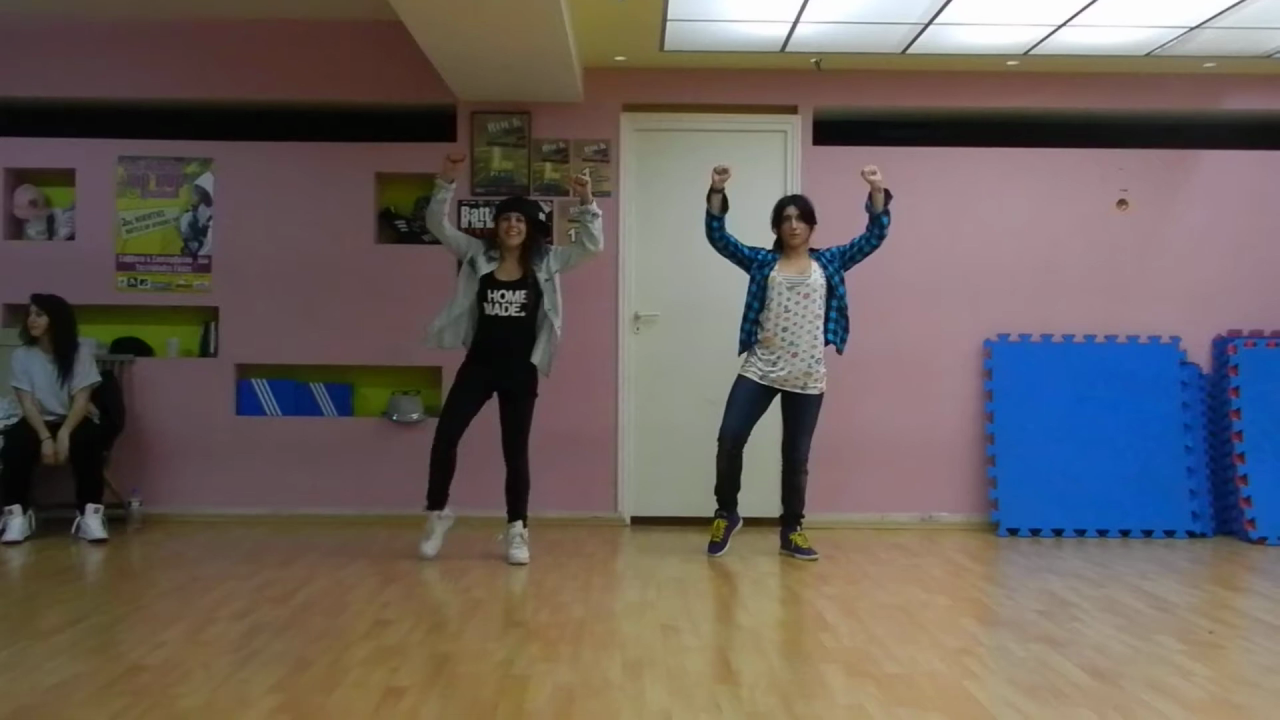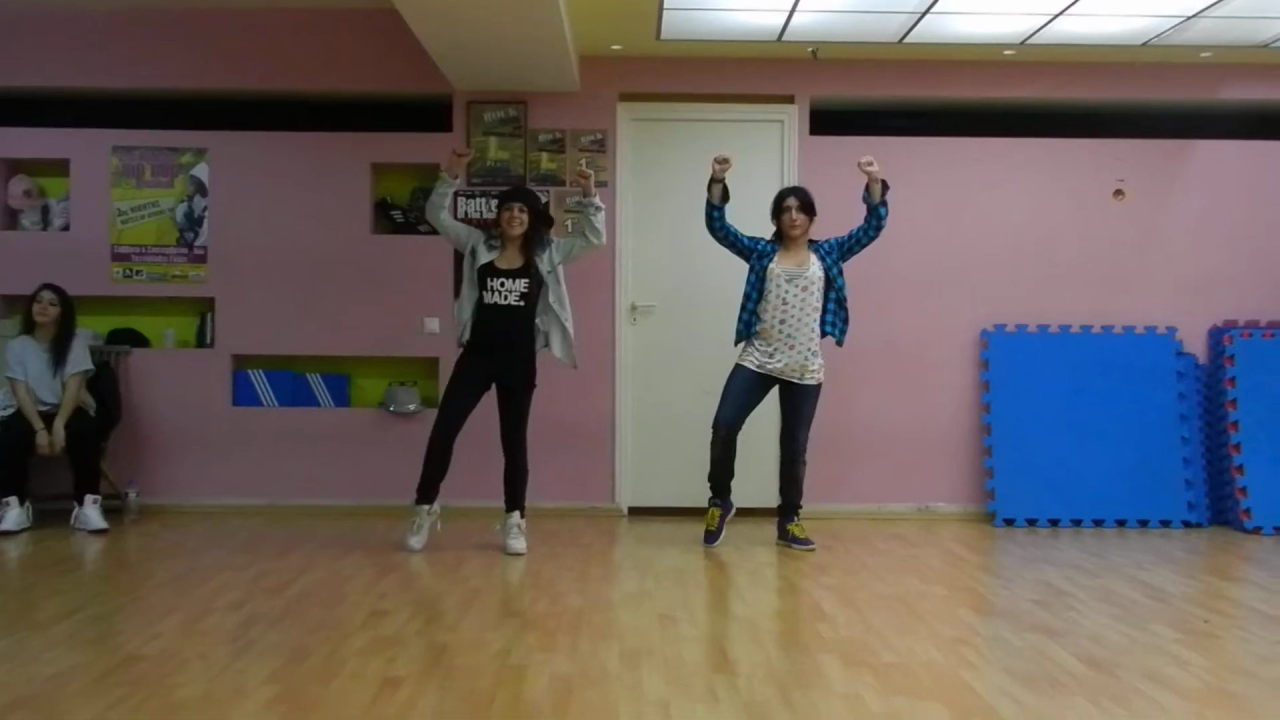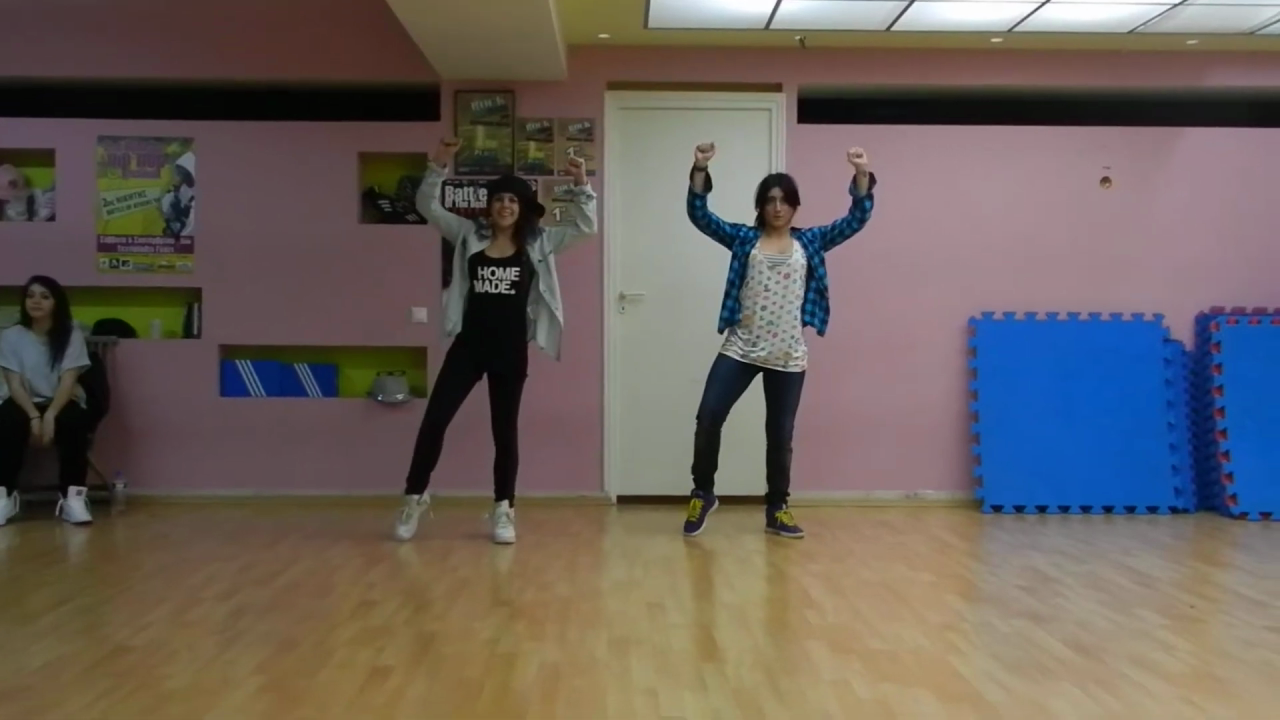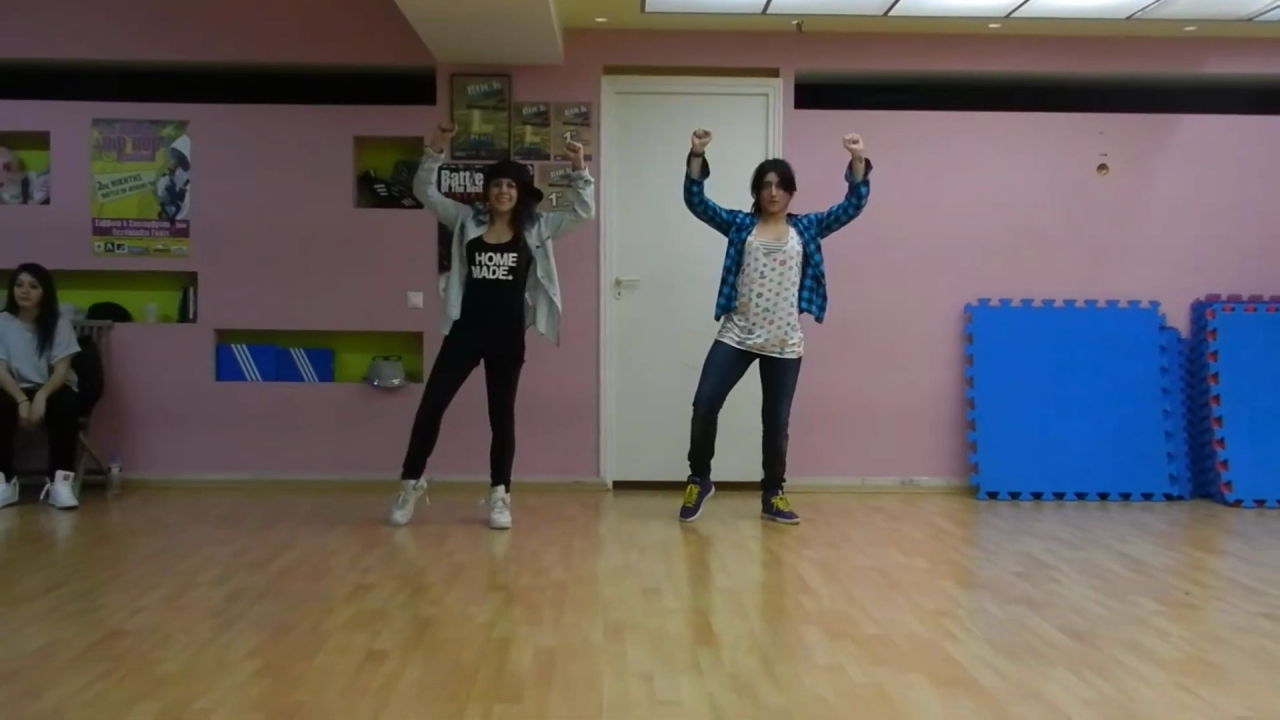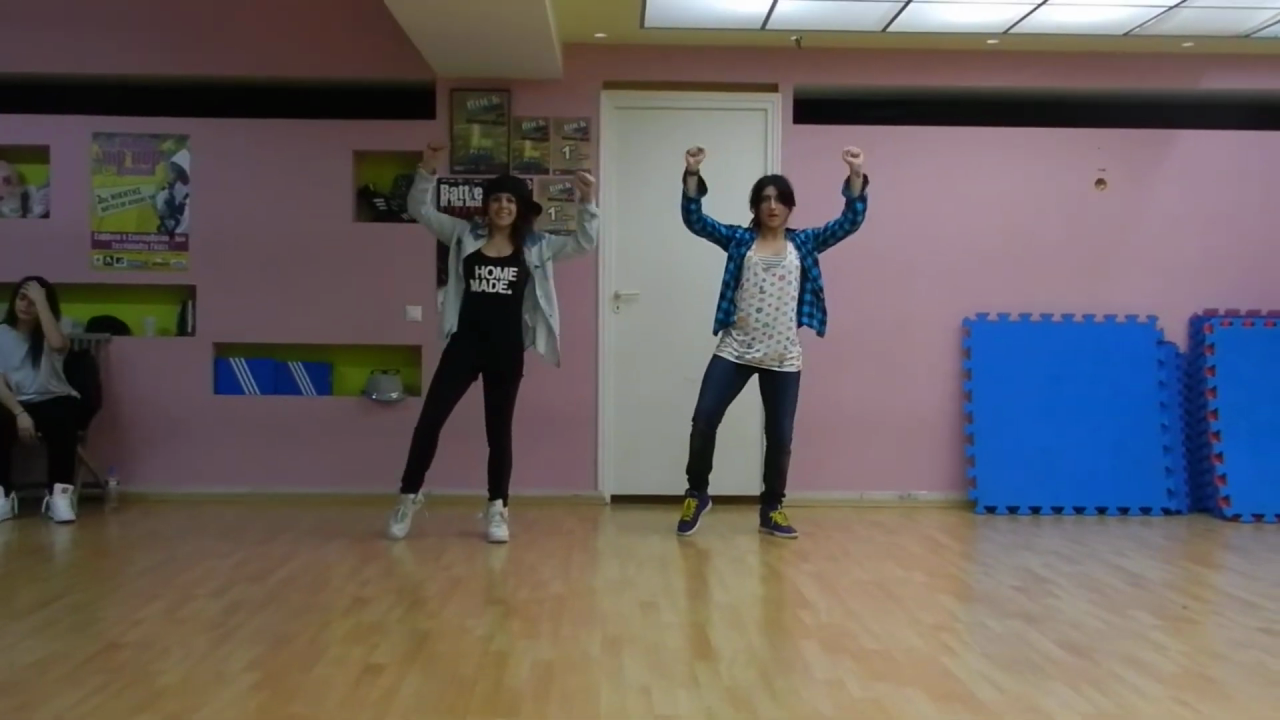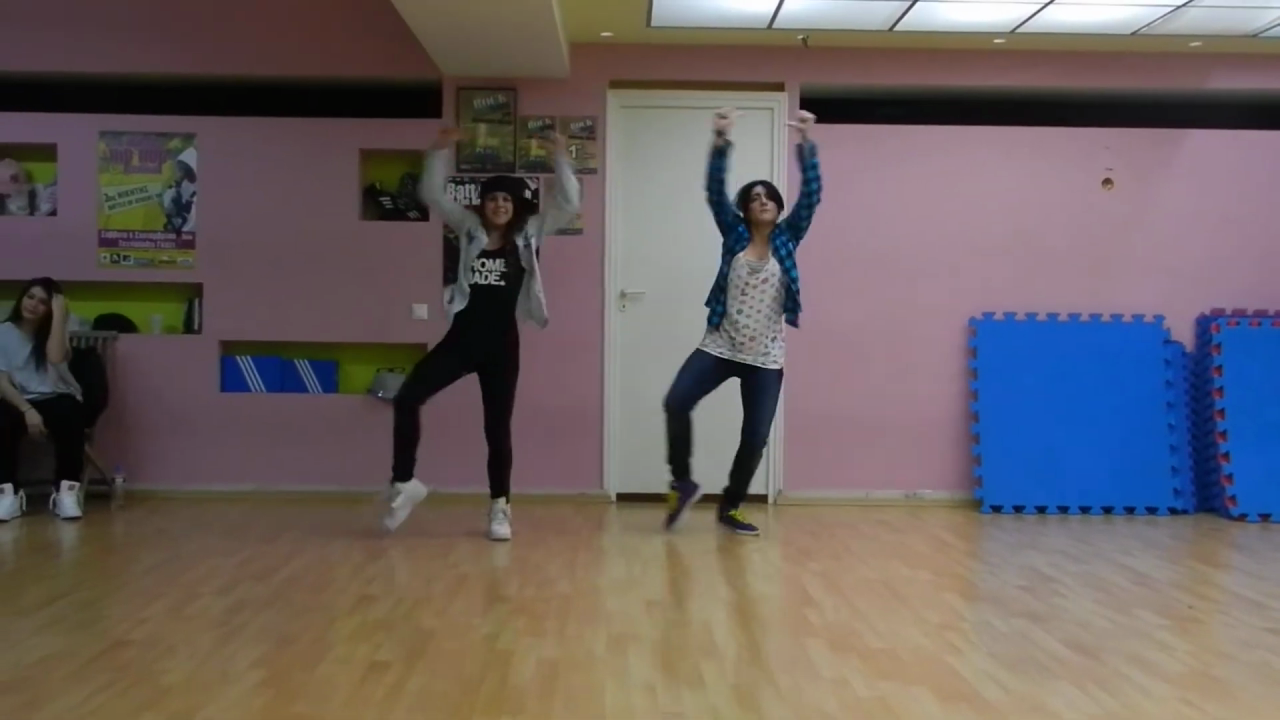
dt=0.5s
person 1, frame 1
left shoulder: (546, 262)
right shoulder: (478, 255)
left elbow: (593, 245)
right elbow: (437, 224)
left wrist: (586, 203)
right wrist: (446, 183)
left hip: (520, 370)
right hip: (479, 364)
left knee: (515, 451)
right knee: (445, 436)
left ankle: (517, 532)
right ankle: (437, 516)
person 1, frame 2
left shoulder: (547, 253)
right shoulder: (478, 245)
left elbow: (593, 237)
right elbow: (437, 216)
left wrist: (590, 196)
right wrist: (450, 177)
left hip: (519, 360)
right hip: (477, 355)
left knee: (514, 441)
right knee: (443, 431)
left ankle: (515, 522)
right ankle: (425, 509)
person 1, frame 3
left shoulder: (538, 242)
right shoulder: (469, 235)
left elbow: (585, 226)
right elbow: (428, 206)
left wrist: (581, 185)
right wrist: (439, 166)
left hip: (510, 349)
right hip: (469, 345)
left knee: (505, 430)
right knee: (434, 420)
left ankle: (503, 511)
right ankle: (415, 498)
person 1, frame 4
left shoulder: (537, 229)
right shoulder: (467, 221)
left elbow: (583, 211)
right elbow: (425, 192)
left wrist: (579, 170)
right wrist: (435, 152)
left hip: (508, 335)
right hip: (466, 330)
left knee: (502, 415)
right knee: (431, 405)
left ankle: (500, 496)
right ankle: (411, 484)
person 1, frame 5
left shoulder: (536, 246)
right shoulder: (465, 235)
left elbow: (585, 242)
right elbow: (421, 210)
left wrist: (587, 200)
right wrist: (427, 171)
left hip: (506, 351)
right hip: (465, 345)
left knee: (499, 431)
right knee: (430, 420)
left ankle: (497, 510)
right ankle: (408, 497)
person 1, frame 6
left shoulder: (527, 236)
right shoulder: (469, 227)
left elbow: (567, 205)
right elbow: (433, 193)
left wrist: (561, 159)
right wrist: (441, 151)
left hip: (501, 345)
right hip: (461, 338)
left knee: (498, 428)
right knee: (407, 399)
left ankle: (498, 508)
right ankle: (406, 484)
person 2, frame 1
left shoulder: (829, 262)
right shoulder: (762, 261)
left elbow: (874, 237)
right elbow: (718, 237)
left wrist: (877, 191)
right wrist: (717, 191)
left hip: (808, 377)
right hip: (760, 370)
left knee: (797, 455)
right knee: (730, 439)
left ankle: (792, 531)
right ankle: (726, 514)
person 2, frame 2
left shoulder: (827, 254)
right shoulder: (761, 252)
left elbow: (872, 228)
right elbow: (718, 227)
left wrist: (874, 182)
right wrist: (718, 181)
left hip: (805, 368)
right hip: (758, 360)
left knee: (795, 446)
right knee: (724, 425)
left ankle: (789, 522)
right ankle: (720, 501)
person 2, frame 3
left shoulder: (810, 242)
right shoulder: (744, 238)
left elbow: (856, 219)
right elbow: (699, 215)
left wrist: (862, 174)
right wrist: (700, 169)
left hip: (788, 356)
right hip: (741, 349)
left knee: (780, 434)
right knee: (708, 417)
left ankle: (777, 509)
right ankle: (703, 494)
person 2, frame 4
left shoulder: (806, 228)
right shoulder: (740, 225)
left elbow: (852, 206)
right elbow: (696, 201)
left wrist: (858, 161)
right wrist: (697, 155)
left hip: (785, 343)
right hip: (736, 336)
left knee: (776, 421)
right knee: (704, 404)
left ankle: (773, 495)
right ankle: (699, 481)
person 2, frame 5
left shoulder: (804, 243)
right shoulder: (739, 240)
left elbow: (850, 221)
right elbow: (694, 219)
left wrist: (856, 175)
right wrist: (692, 173)
left hip: (783, 357)
right hip: (736, 350)
left knee: (780, 435)
right knee: (704, 419)
left ankle: (771, 509)
right ankle: (697, 494)
person 2, frame 6
left shoulder: (787, 238)
right shoulder: (734, 234)
left elbow: (811, 195)
right elbow: (715, 190)
left wrist: (805, 142)
right wrist: (721, 140)
left hip: (765, 359)
right hip: (719, 346)
left knee: (755, 435)
right knee: (676, 403)
left ankle: (731, 506)
right ankle: (683, 483)
person 3, frame 1
left shoulder: (80, 352)
right shoulder: (21, 356)
left elbow: (82, 400)
right elbow: (27, 403)
left wrist: (64, 433)
right wrist: (45, 437)
left hip: (73, 420)
right hip: (38, 422)
left knee: (88, 440)
left ankle: (90, 515)
person 3, frame 2
left shoulder: (75, 343)
left elbow: (73, 388)
right elbow: (21, 393)
left wrist: (59, 424)
right wrist: (39, 428)
left hip: (69, 411)
right hip: (33, 412)
left knee: (84, 431)
left ankle: (87, 505)
person 3, frame 3
left shoulder: (72, 336)
left elbow: (68, 381)
left wrist: (50, 415)
right wrist: (33, 416)
left hip: (61, 403)
right hip: (24, 403)
left knee: (75, 423)
left ankle: (73, 497)
person 3, frame 4
left shoulder: (59, 323)
left elbow: (62, 370)
left wrist: (41, 396)
right wrist: (22, 400)
left hip: (51, 389)
left knee: (66, 406)
left ankle: (61, 482)
person 3, frame 5
left shoulder: (51, 329)
left elbow: (57, 344)
left wrist: (40, 301)
left hip: (51, 401)
left knee: (65, 418)
left ankle: (60, 495)
person 3, frame 6
left shoulder: (55, 330)
left elbow: (56, 358)
left wrist: (59, 315)
right wrist: (27, 410)
left hip: (57, 399)
left knee: (72, 415)
left ankle: (67, 491)
